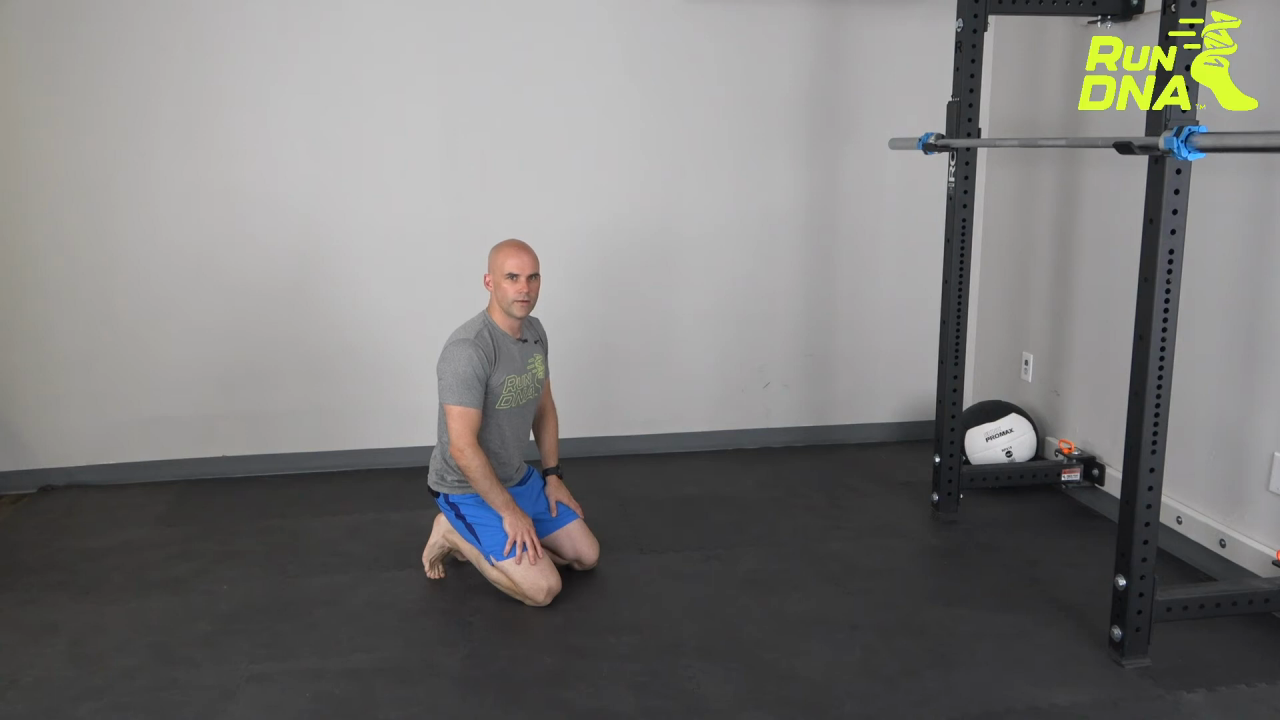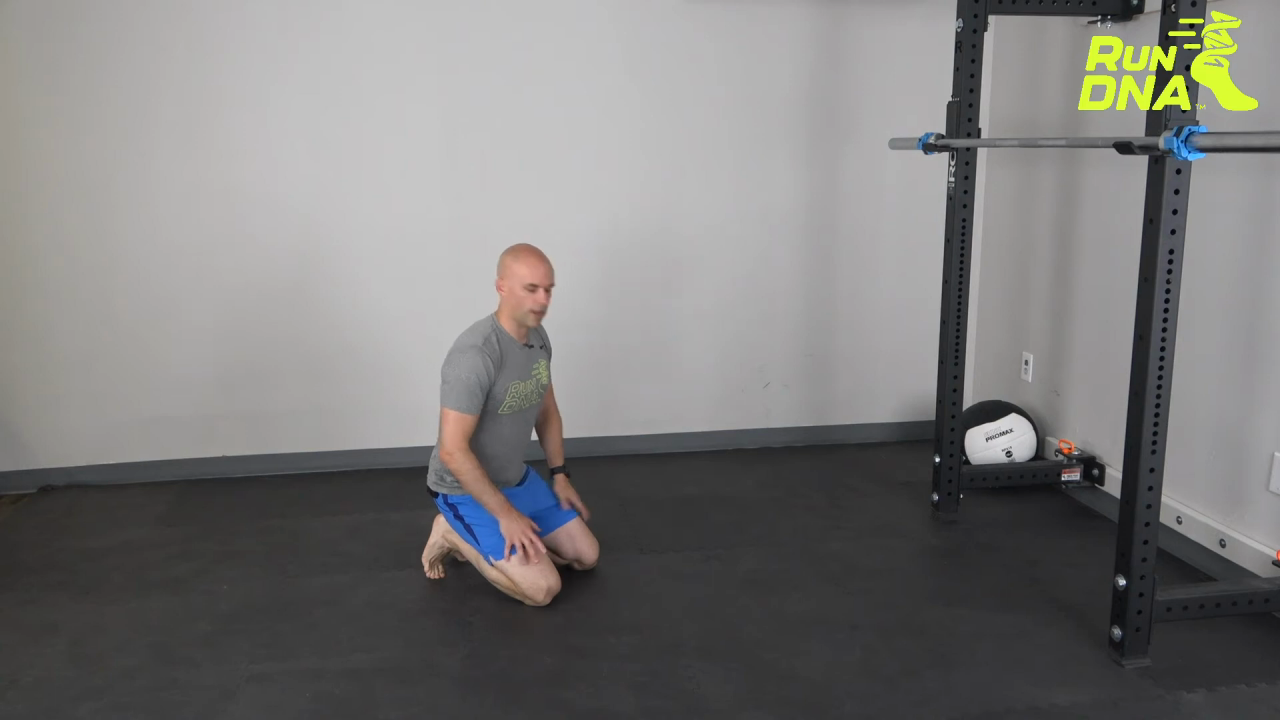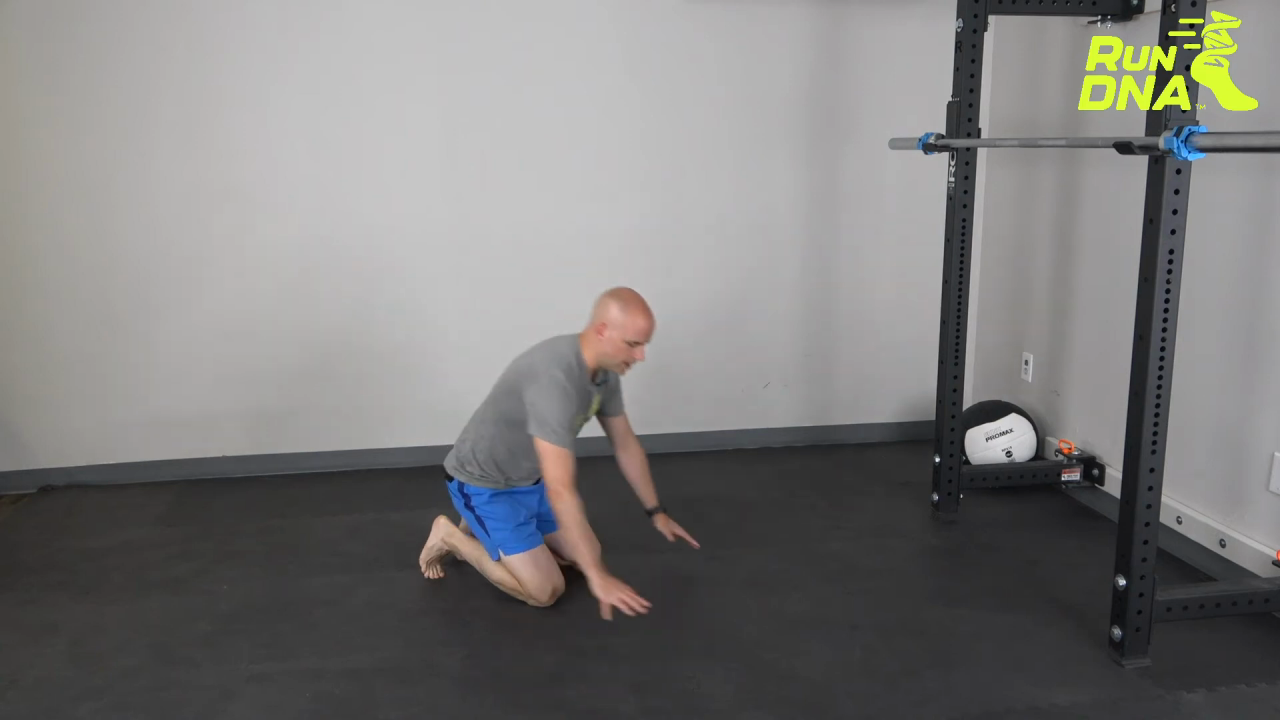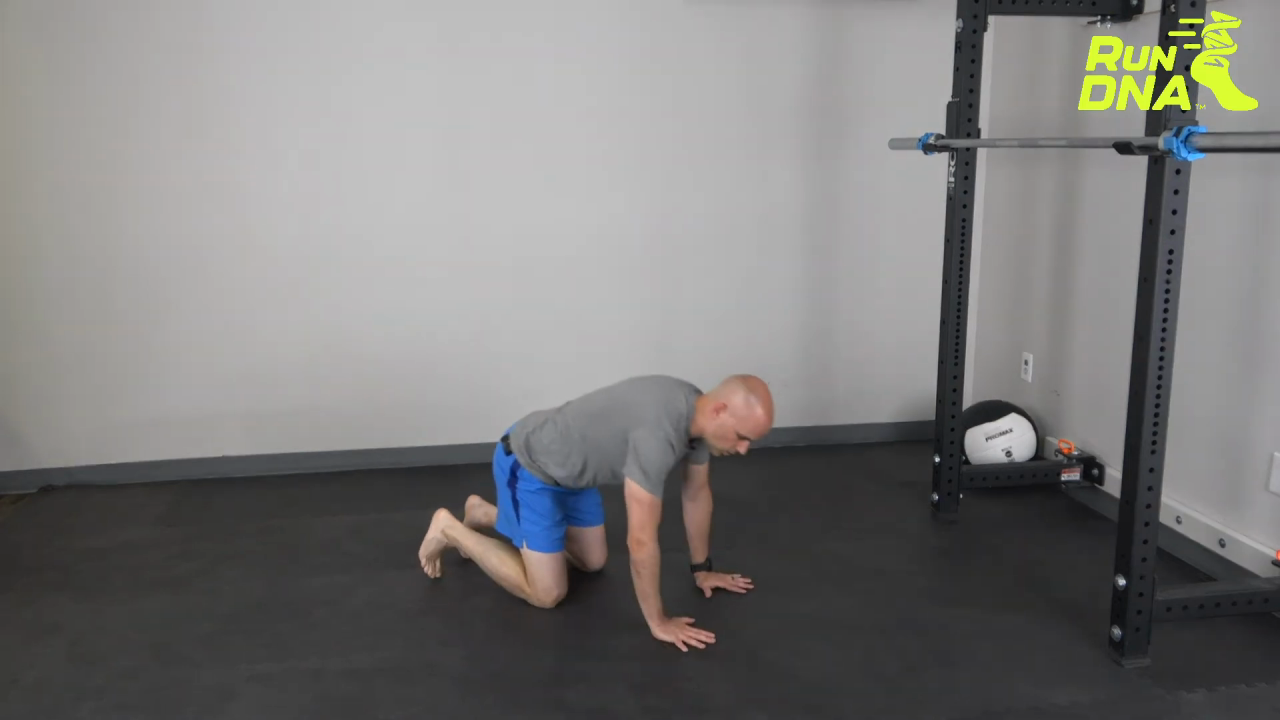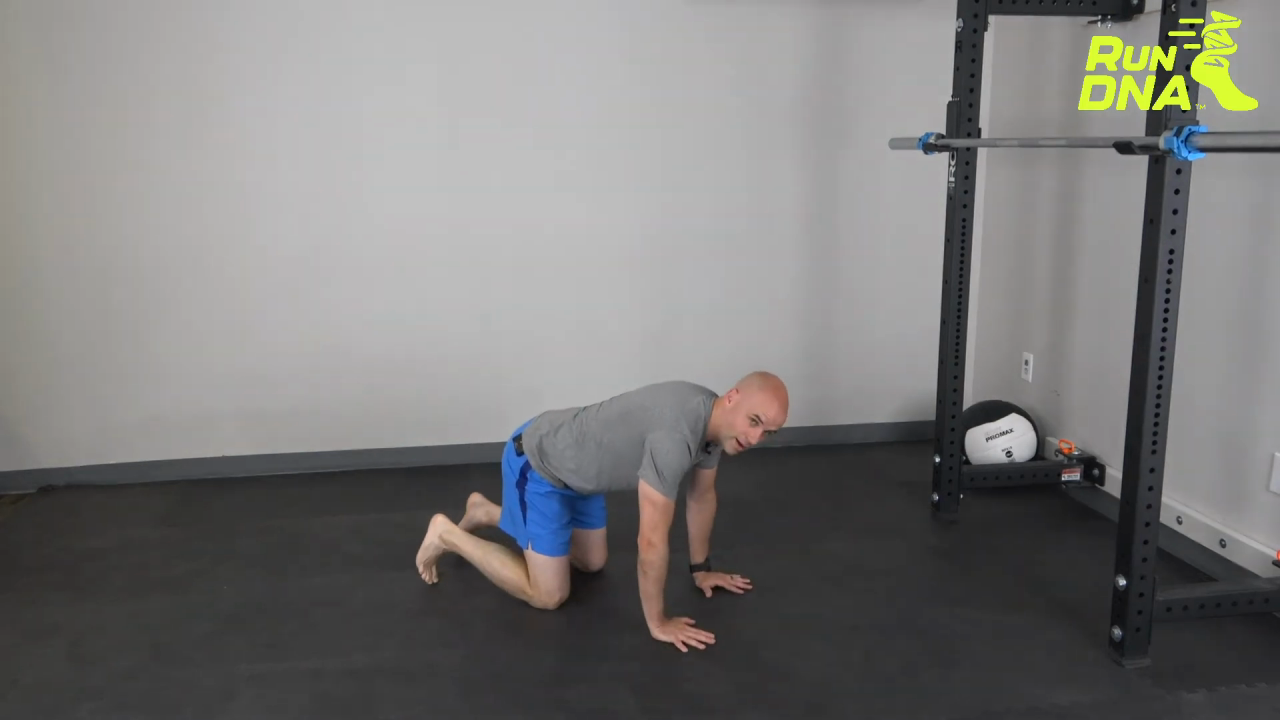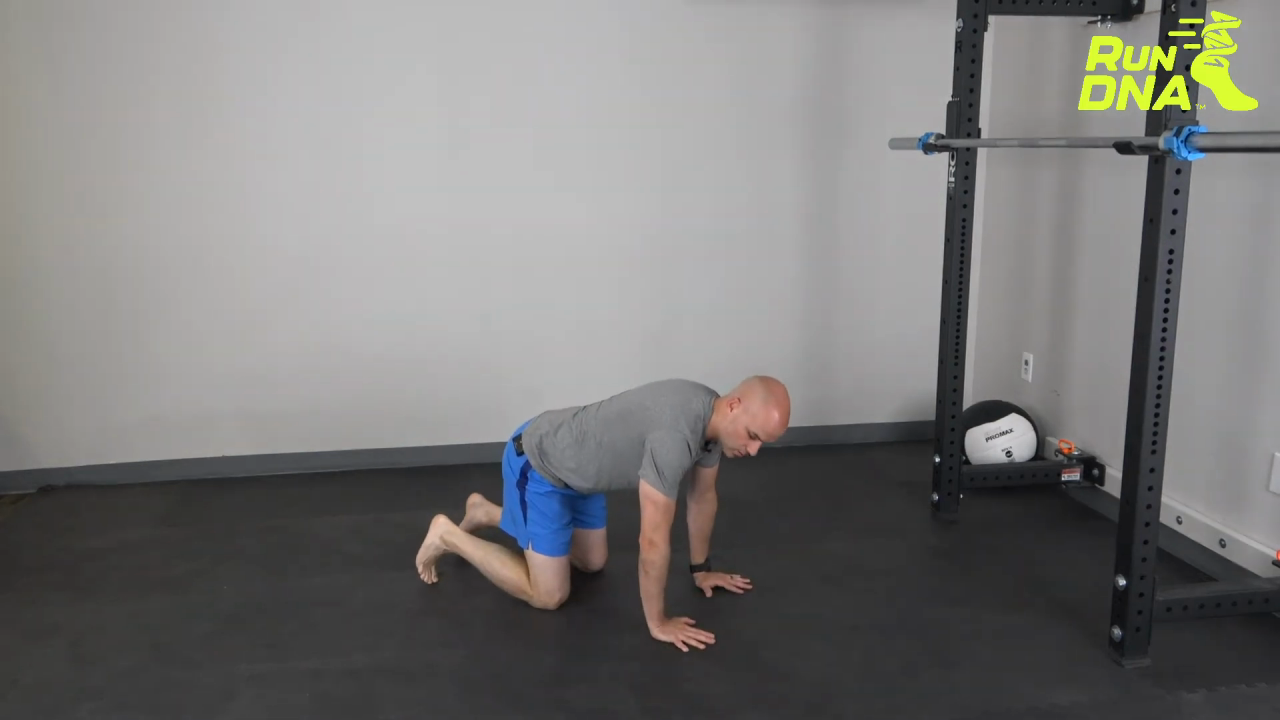
dt=0.7s
person 1, frame 1
left shoulder: (535, 332)
right shoulder: (468, 350)
left elbow: (544, 408)
right elbow: (463, 448)
left wrist: (553, 476)
right wrist: (510, 512)
left hip: (519, 477)
right hip: (469, 489)
left knee: (586, 556)
right knee: (543, 589)
left ankle: (482, 538)
right ankle: (454, 534)
person 1, frame 2
left shoulder: (538, 337)
right shoulder: (475, 355)
left elbow: (547, 410)
right elbow: (453, 451)
left wrist: (559, 474)
right wrist: (505, 514)
left hip: (520, 479)
right hip: (468, 491)
left knee: (586, 556)
right knee: (542, 588)
left ankle: (485, 536)
right ankle: (454, 534)
person 1, frame 3
left shoulder: (604, 370)
right shoulder: (553, 381)
left elbow: (625, 443)
right elbow: (560, 489)
left wrist: (656, 512)
right wrist: (597, 576)
left hip: (531, 479)
right hip: (484, 484)
left knee: (585, 555)
right knee: (545, 590)
left ankle: (480, 527)
right ankle: (451, 537)
person 1, frame 4
left shoulder: (698, 413)
right shoulder: (659, 432)
left elbow: (696, 495)
right elbow: (641, 541)
left wrist: (702, 568)
right wrist: (658, 621)
left hip: (568, 465)
right hip: (529, 466)
left knee: (594, 563)
right knee: (547, 593)
left ankle: (487, 513)
right ankle: (451, 530)
person 1, frame 5
left shoulder: (714, 420)
right shoulder: (675, 436)
left elbow: (701, 496)
right elbow: (651, 542)
left wrist: (700, 568)
right wrist: (657, 623)
left hip: (573, 464)
right hip: (536, 463)
left knee: (592, 563)
right knee: (548, 595)
left ankle: (486, 511)
right ankle: (447, 534)
person 1, frame 6
left shoulder: (713, 417)
right shoulder: (676, 434)
left elbow: (702, 495)
right elbow: (653, 541)
left wrist: (701, 569)
right wrist: (657, 622)
left hip: (573, 463)
right hip: (537, 464)
left knee: (592, 563)
right knee: (549, 595)
left ankle: (487, 512)
right ankle: (447, 535)
